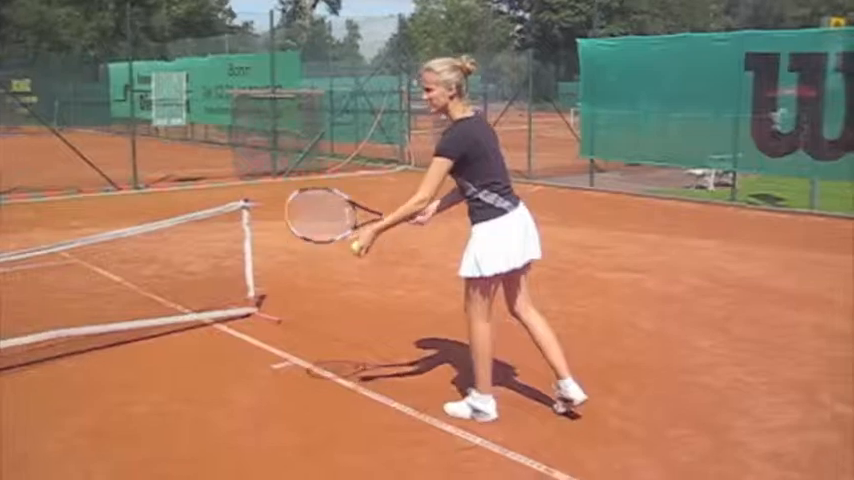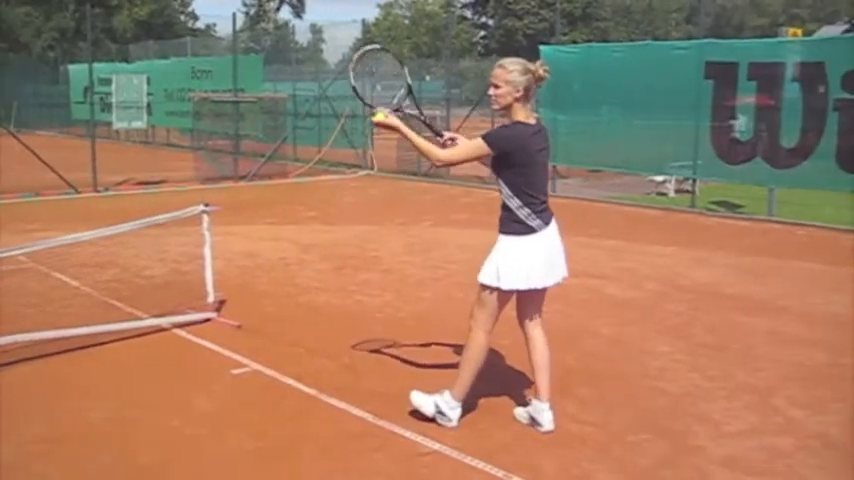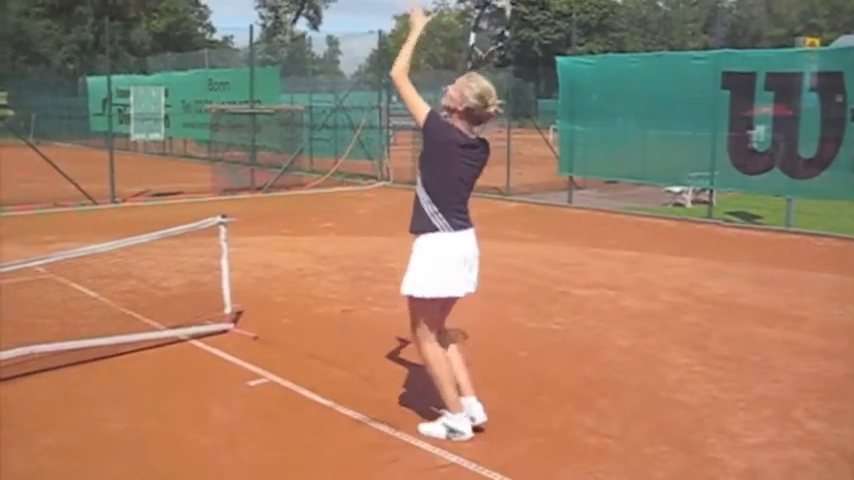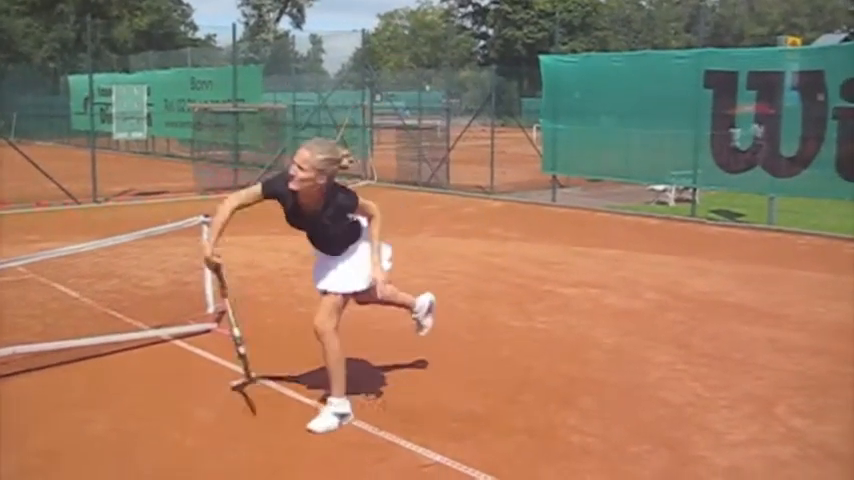
dt=1s
person 1, frame 1
left shoulder: (456, 137)
right shoulder: (477, 123)
left elbow: (421, 198)
left wrist: (375, 229)
right wrist: (435, 209)
left hip: (495, 229)
right hip: (515, 220)
left knee: (478, 313)
right knee: (522, 308)
left ankle: (482, 401)
right ankle: (567, 385)
person 1, frame 2
left shoulder: (509, 136)
right shoulder: (535, 131)
left elbow: (442, 158)
left wrist: (398, 125)
right wrist: (467, 143)
left hip: (520, 243)
right hip: (543, 237)
left knee: (481, 323)
right knee: (531, 322)
left ankle: (450, 404)
right ankle: (541, 408)
person 1, frame 3
left shoulder: (437, 132)
right shoulder: (480, 149)
left elbow: (398, 77)
left hip: (437, 247)
right hip: (464, 243)
left knee: (425, 337)
right knee: (437, 331)
left ankle: (456, 418)
right ankle: (470, 403)
person 1, frame 4
left shoulder: (339, 197)
right shoulder: (283, 185)
left elbow: (374, 213)
right elbow: (231, 202)
left wrist: (376, 267)
right wrist: (211, 242)
left hip: (352, 251)
right hip: (327, 253)
left knee: (323, 324)
right knee: (363, 297)
left ankle: (338, 403)
right ankle: (419, 303)
